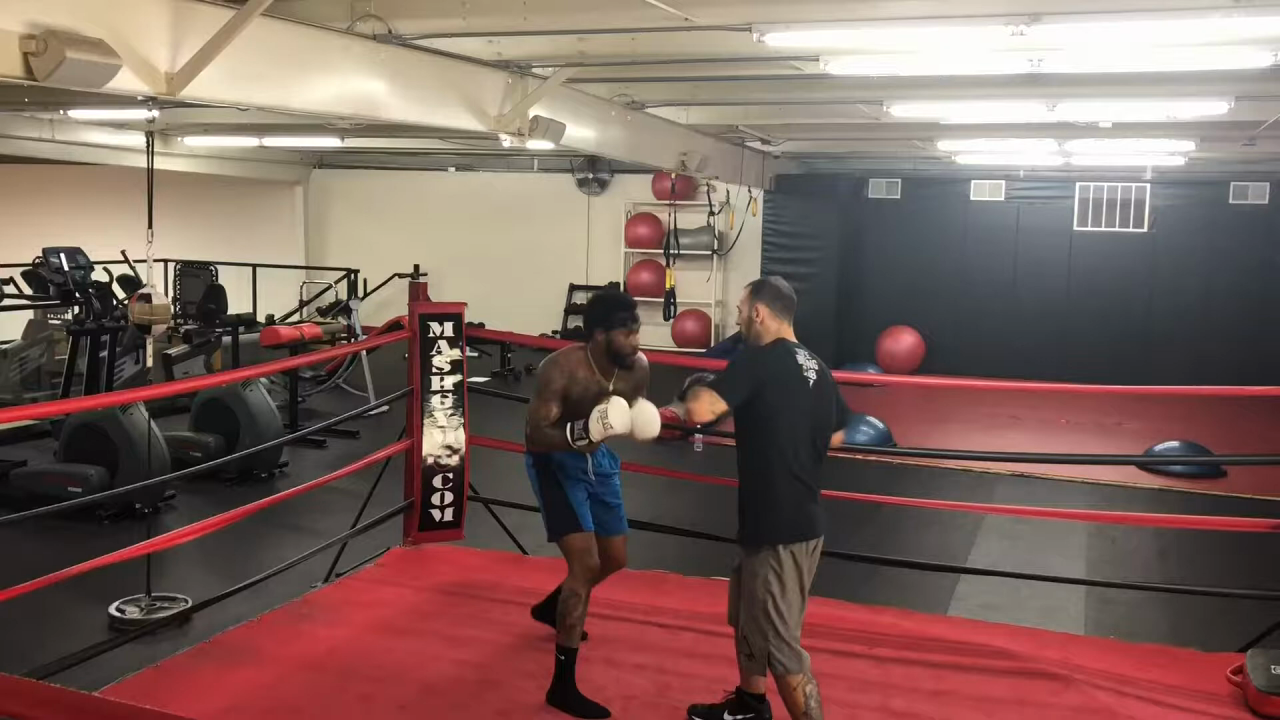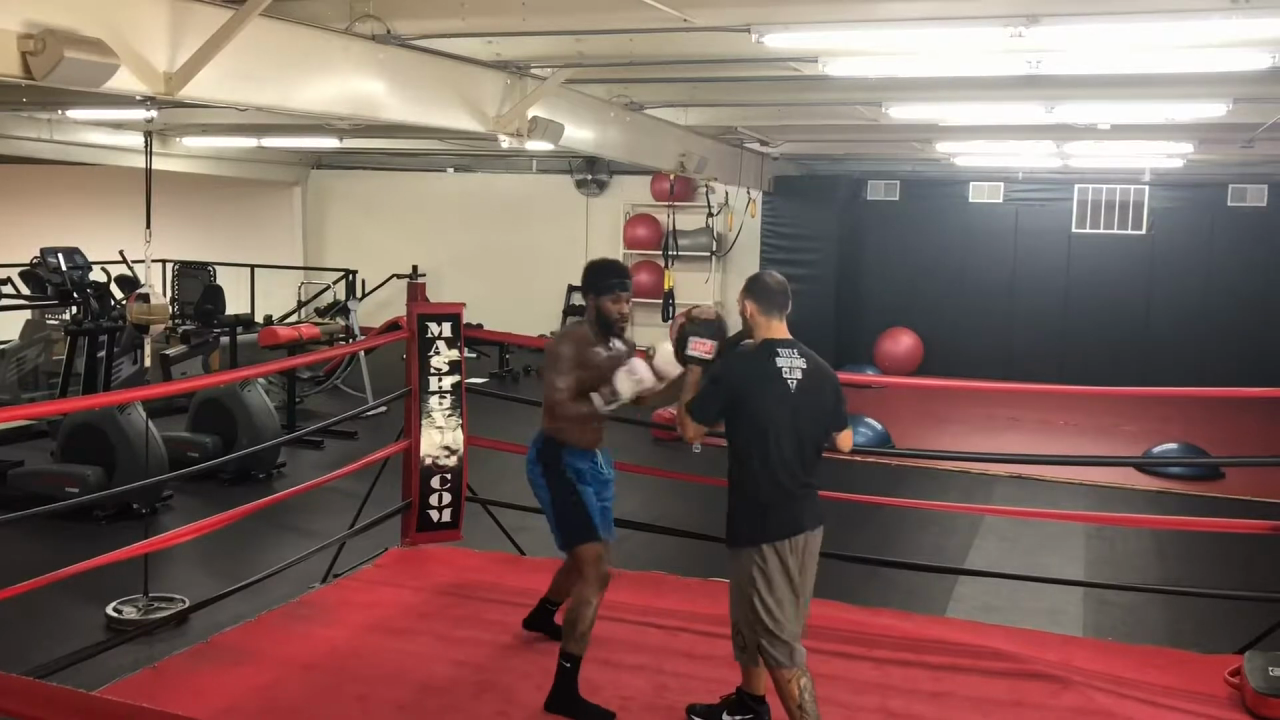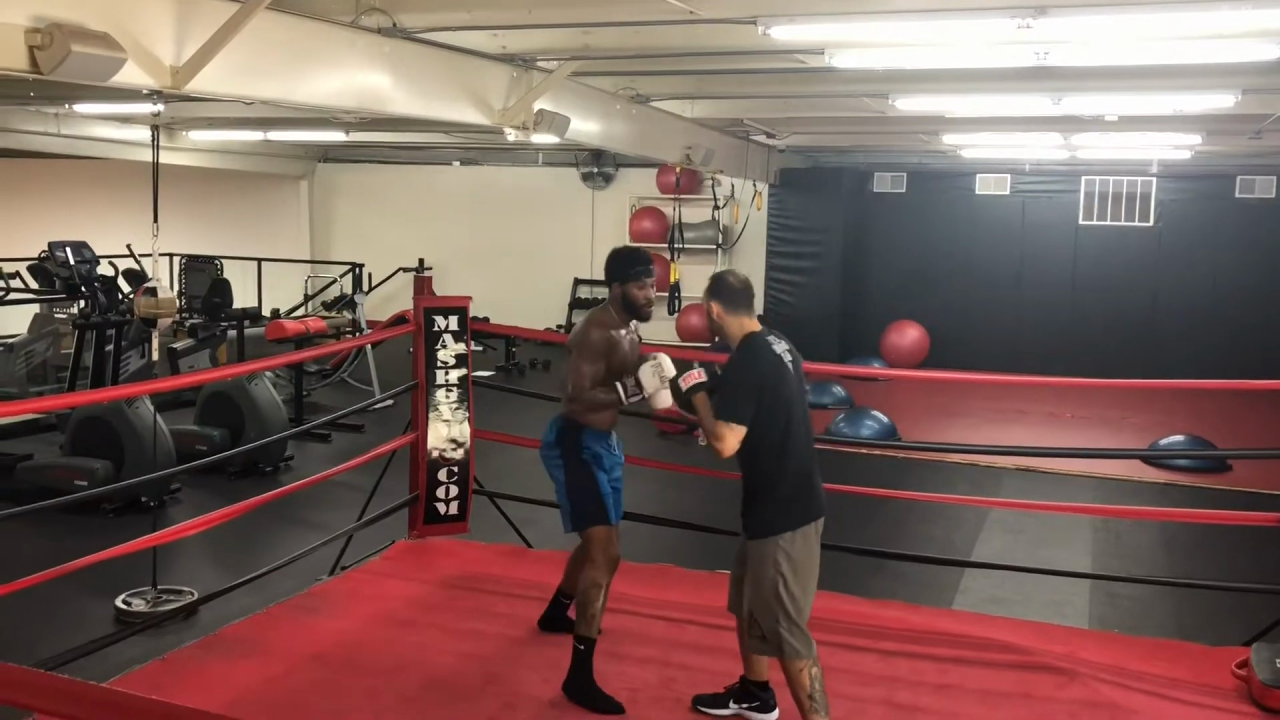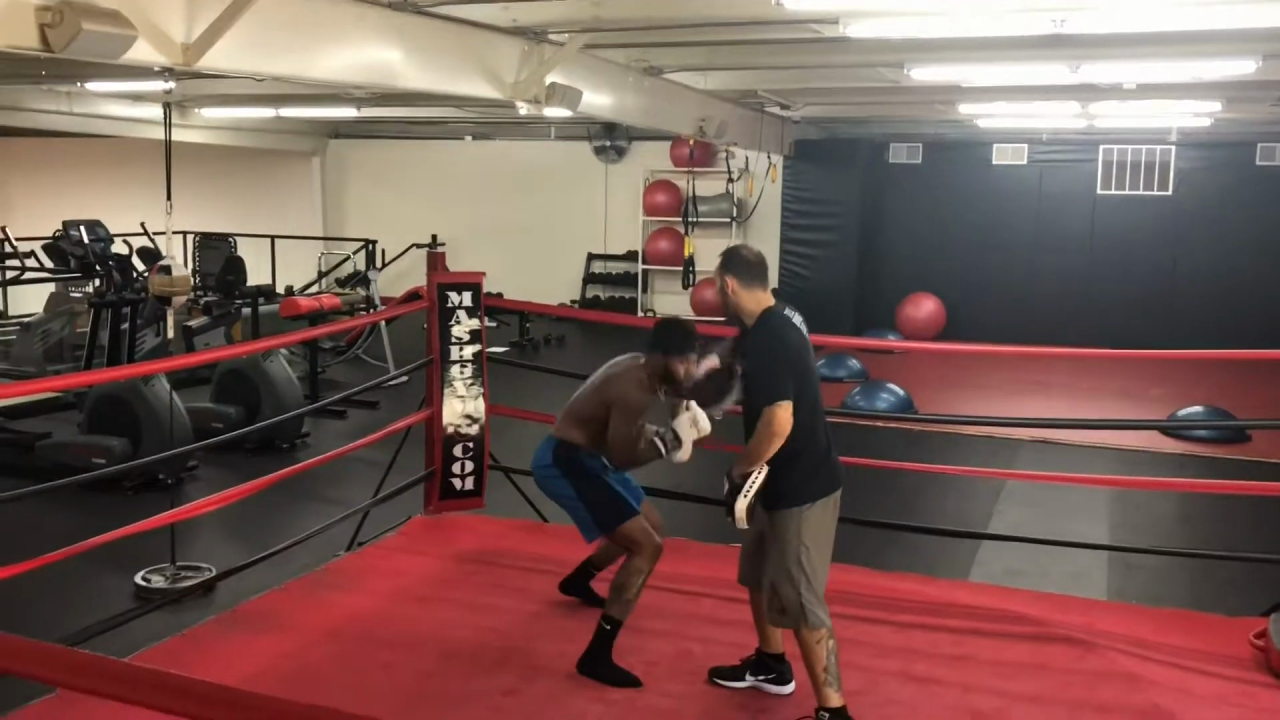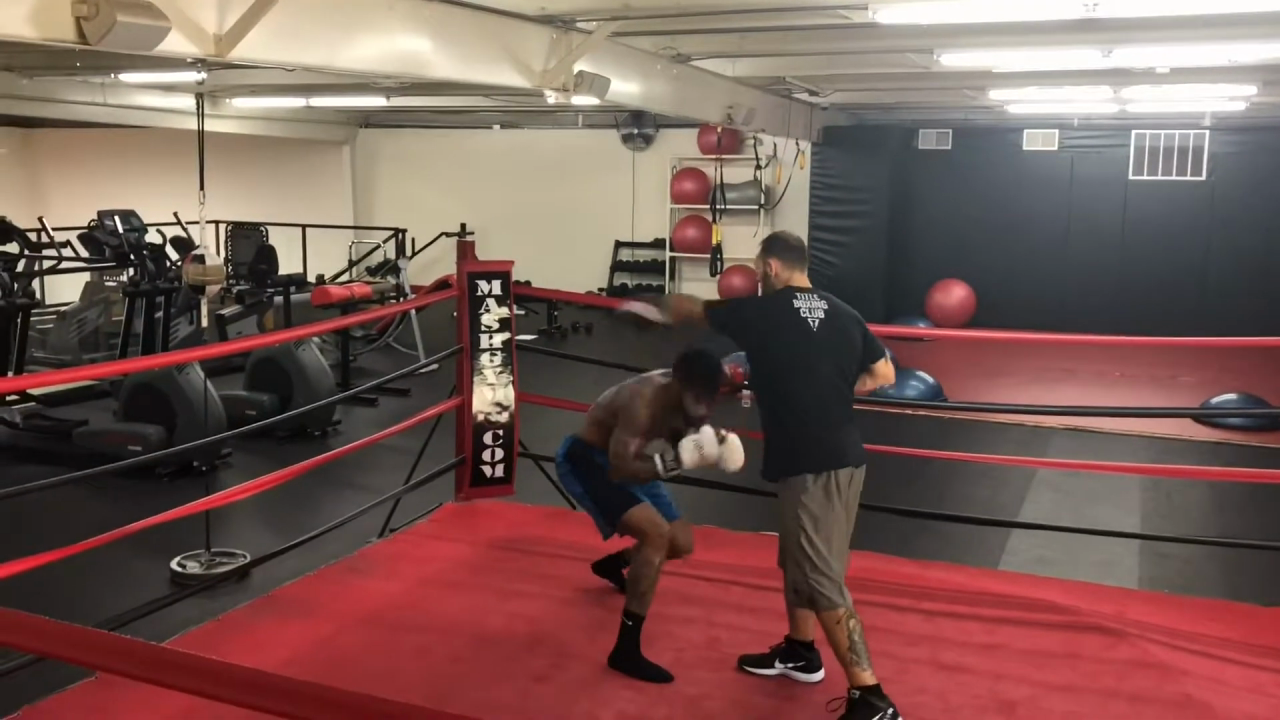
dt=0.7s
person 1, frame 1
left shoulder: (757, 360)
right shoulder: (817, 368)
left elbow: (699, 409)
right elbow: (835, 437)
left wrist: (707, 381)
left hip: (778, 525)
right hip: (801, 517)
left knee: (780, 642)
right knee: (749, 616)
person 1, frame 2
left shoulder: (738, 365)
right shoulder: (820, 370)
left elbow: (689, 428)
right elbow: (844, 442)
left wrist: (696, 362)
left hip: (764, 524)
right hip: (804, 517)
left knee: (777, 637)
right knee: (753, 618)
person 1, frame 3
left shoulder: (743, 365)
right shoulder: (776, 345)
left elbow: (726, 443)
left wrist: (699, 396)
left hip: (785, 513)
right hip: (783, 502)
left knee: (785, 628)
right knee: (747, 602)
person 1, frame 4
left shoulder: (769, 341)
right shoulder: (775, 317)
left elbow: (778, 422)
left wrist: (739, 470)
left hip: (802, 487)
right hip: (789, 481)
left knee: (800, 600)
right knee: (758, 573)
right ankle: (769, 664)
person 1, frame 5
left shoulder: (757, 311)
right shoulder: (843, 313)
left elbow: (692, 310)
right elbow: (885, 375)
left wrist: (653, 307)
left hip: (806, 467)
right hip: (846, 458)
left knee: (822, 580)
right knee: (802, 561)
right ankle: (799, 651)
person 2, frame 1
left shoulder: (638, 367)
right shoulder: (560, 369)
right elbow: (534, 438)
left wrist: (642, 420)
right wrist: (584, 431)
left hip: (598, 461)
right hip: (556, 464)
left knee: (614, 558)
right knee: (586, 564)
left ankle: (551, 607)
person 2, frame 2
left shoulder: (618, 344)
right shoulder: (568, 344)
left elbow: (644, 405)
right elbow: (560, 411)
left wrist: (668, 378)
right wrist: (614, 394)
left hip: (589, 460)
right hip: (558, 462)
left knee: (587, 555)
right knee: (596, 572)
left ankle: (541, 616)
person 2, frame 3
left shoulder: (631, 328)
right shoulder: (596, 331)
right elbow: (580, 399)
left wrist: (653, 385)
right wrist: (636, 386)
left hip: (603, 443)
right hip: (575, 444)
left knee: (598, 543)
right knee: (605, 554)
left ankle: (556, 613)
right ankle: (580, 677)
person 2, frame 4
left shoulder: (643, 369)
right shoulder: (633, 387)
right elbow: (621, 458)
left wrist: (663, 433)
right wrist: (674, 436)
left hip: (586, 455)
right hip: (565, 463)
left knee: (648, 524)
right knee: (647, 546)
left ankle: (578, 579)
right ankle: (597, 656)
person 2, frame 5
left shoulder: (690, 395)
right shoulder: (643, 400)
left elbow: (683, 433)
right elbow: (619, 471)
left wrist: (715, 443)
right wrist: (675, 459)
left hip: (634, 464)
right hip: (588, 462)
left knee: (681, 545)
right knee: (657, 535)
left ankle: (612, 564)
right ankle: (626, 651)
